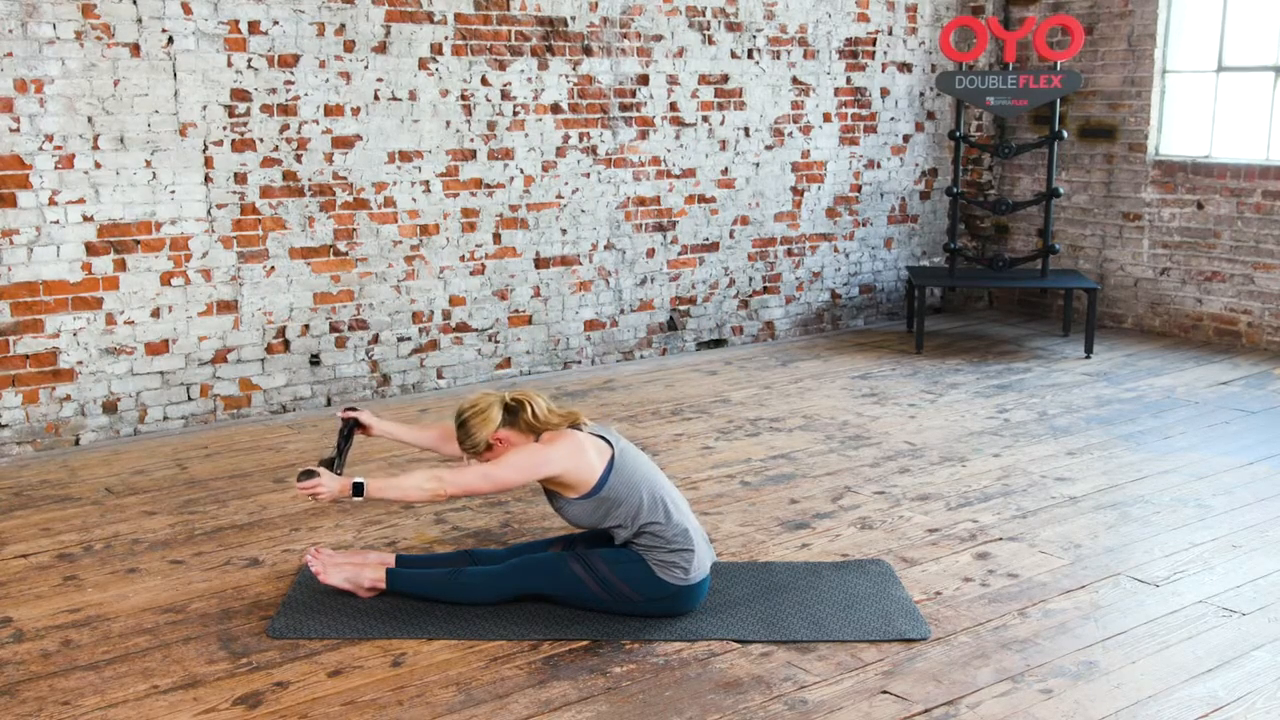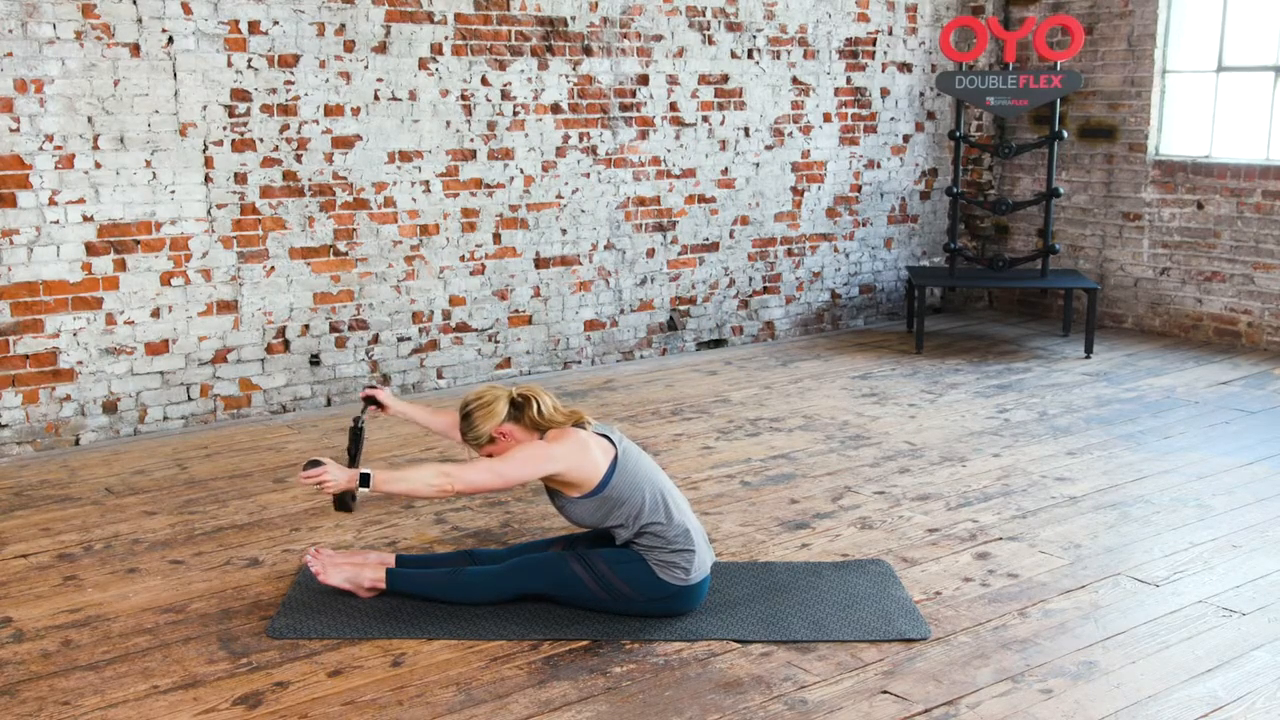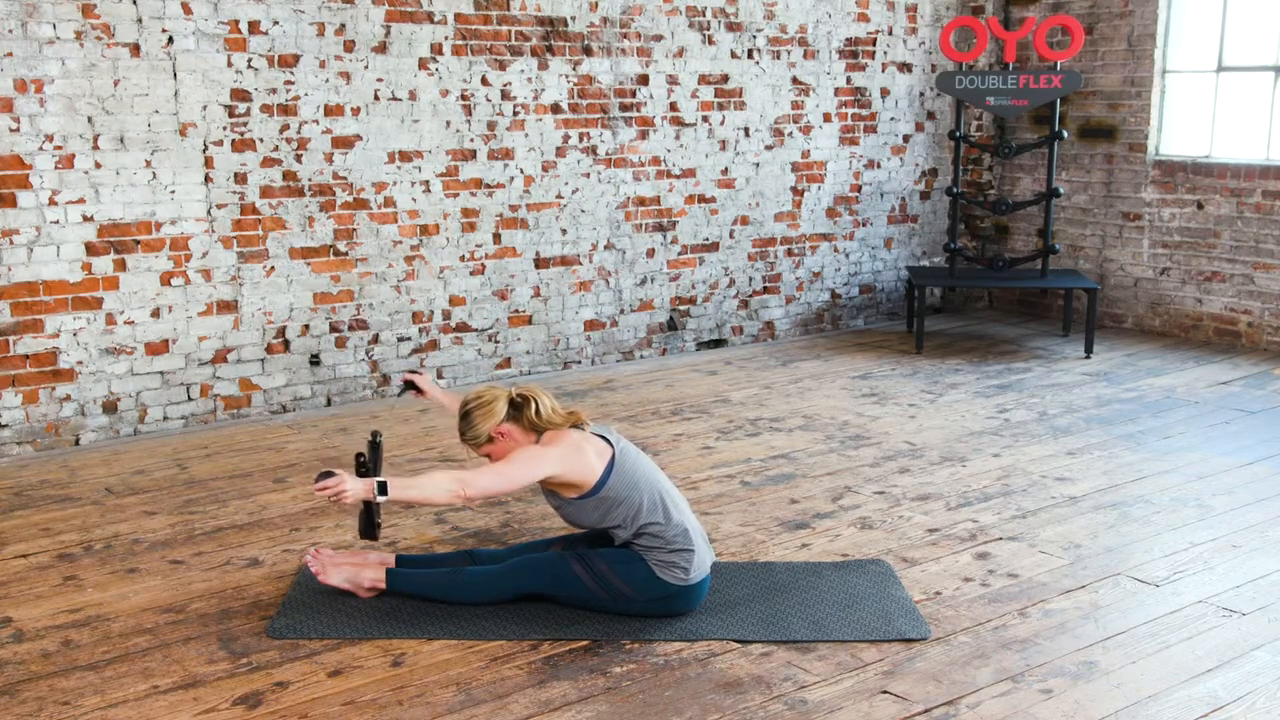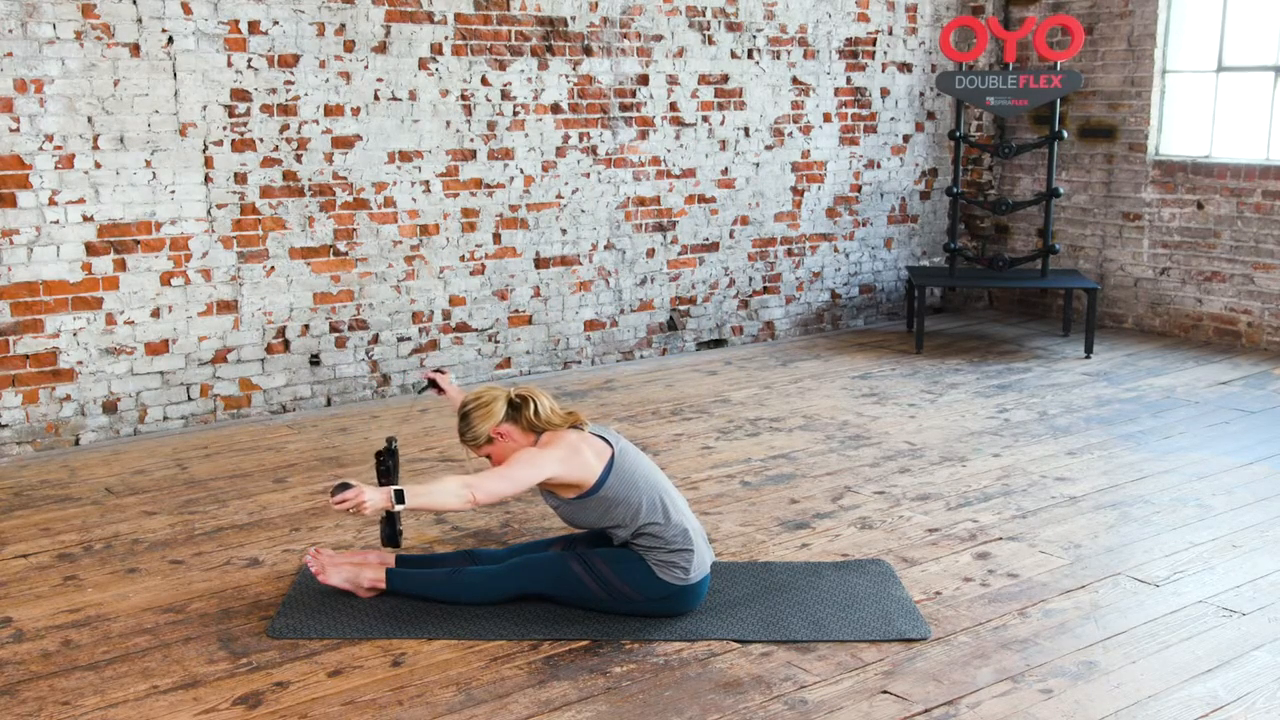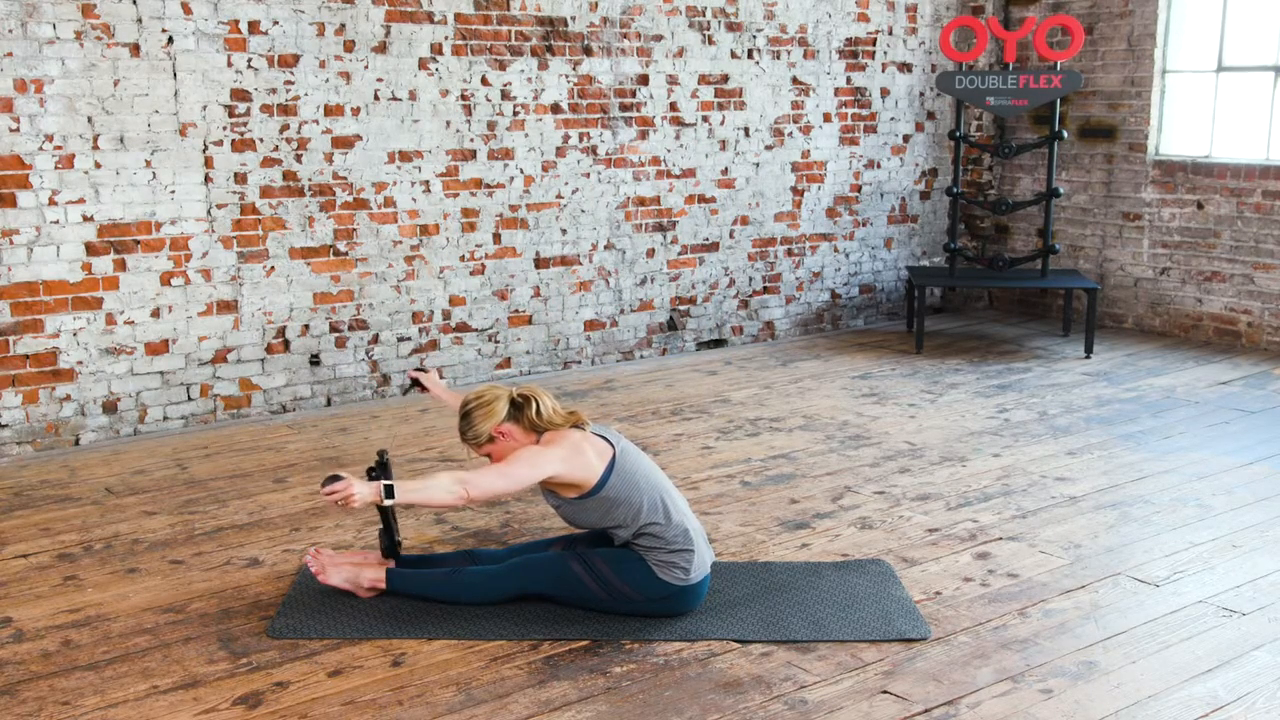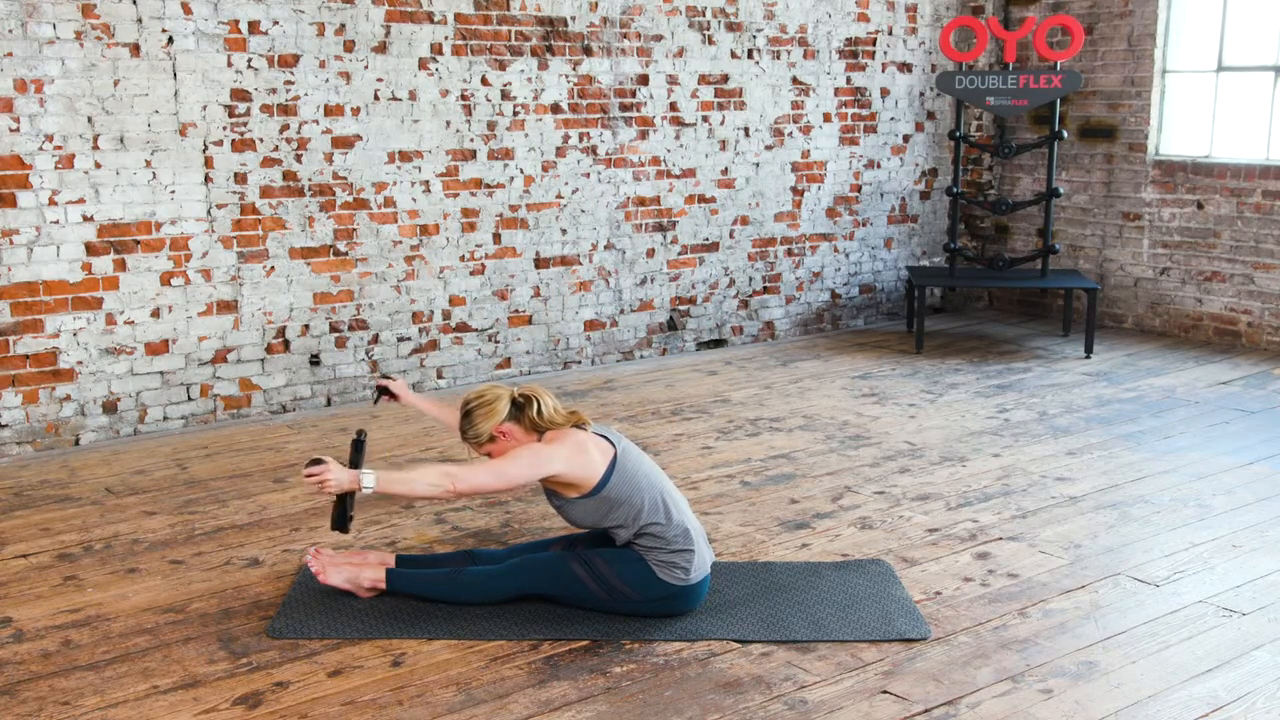
dt=0.4s
person 1, frame 1
left shoulder: (553, 453)
right shoulder: (551, 429)
left elbow: (441, 485)
right elbow: (451, 440)
left wrist: (348, 487)
right wrist: (380, 426)
left hip: (670, 577)
right hip: (650, 548)
left knee: (521, 577)
right knee: (504, 558)
left ankle: (377, 578)
right ankle: (384, 562)
person 1, frame 2
left shoulder: (556, 450)
right shoulder: (556, 428)
left elbow: (449, 480)
right elbow: (463, 426)
left wrist: (356, 478)
right wrist: (397, 407)
left hip: (670, 578)
right hip: (651, 549)
left knee: (523, 576)
right knee: (507, 558)
left ankle: (377, 578)
right ankle: (385, 563)
person 1, frame 3
left shoulder: (554, 453)
right shoulder: (558, 430)
left elbow: (460, 487)
right elbow: (486, 419)
left wrist: (369, 488)
right wrist: (436, 394)
left hip: (669, 578)
right hip: (652, 549)
left knee: (521, 576)
right knee: (508, 557)
left ankle: (375, 578)
right ankle: (385, 562)
person 1, frame 4
left shoulder: (554, 454)
right shoulder: (559, 432)
left elbow: (471, 492)
right elbow: (491, 416)
left wrist: (384, 496)
right wrist: (454, 393)
left hip: (670, 578)
right hip: (656, 551)
left knee: (523, 576)
right knee: (506, 557)
left ankle: (376, 579)
right ankle: (386, 561)
person 1, frame 5
left shoulder: (555, 453)
right shoulder: (560, 432)
left elbow: (465, 487)
right elbow: (491, 416)
left wrist: (377, 491)
right wrist: (441, 391)
left hip: (669, 579)
right hip: (652, 549)
left knee: (521, 576)
right knee: (506, 558)
left ankle: (375, 578)
right ankle: (385, 561)
person 1, frame 6
left shoulder: (554, 452)
right shoulder: (557, 430)
left elbow: (450, 482)
right elbow: (470, 419)
left wrist: (358, 479)
right wrist: (412, 398)
left hip: (669, 580)
right hip: (656, 551)
left knee: (522, 575)
right knee: (508, 557)
left ankle: (376, 577)
right ankle: (385, 561)
